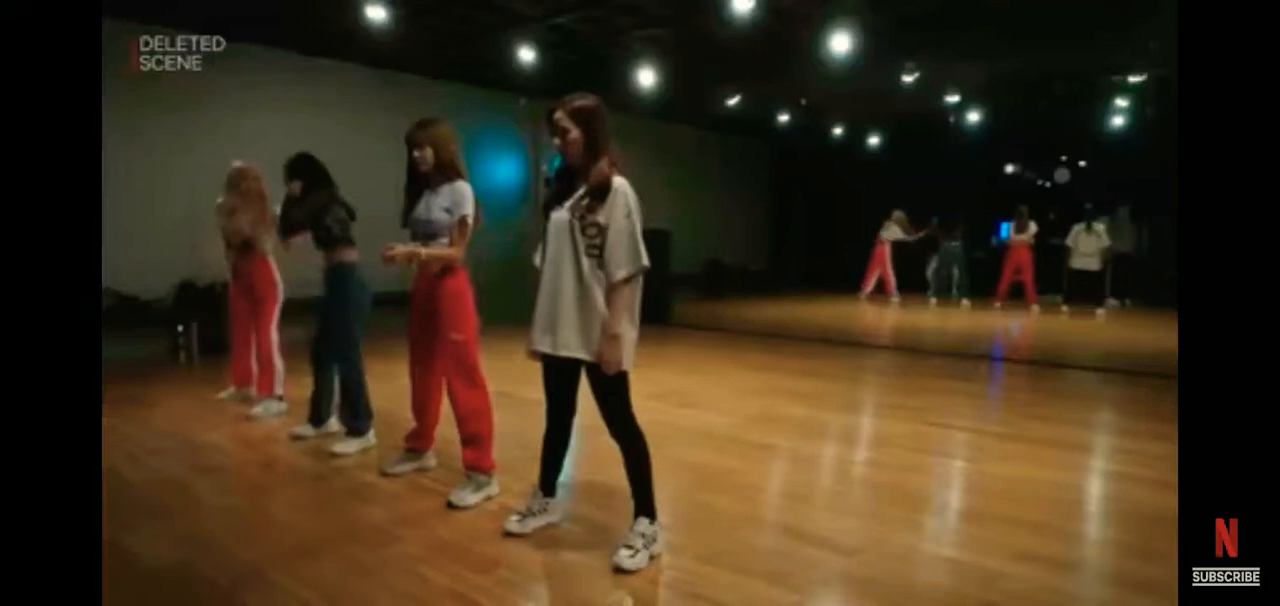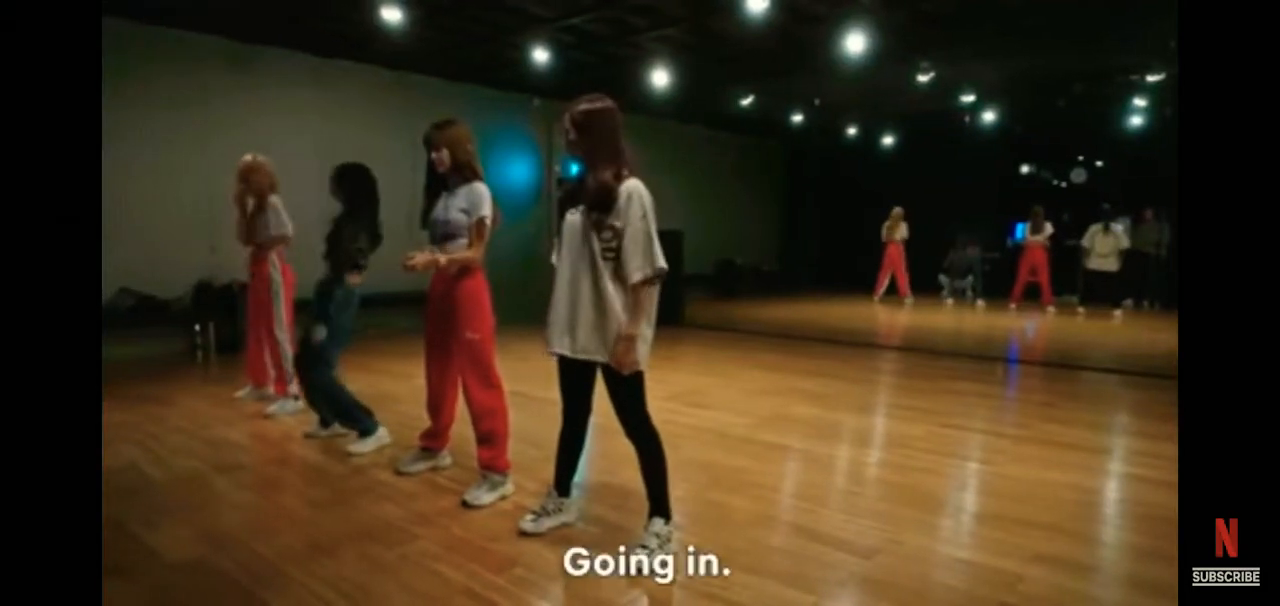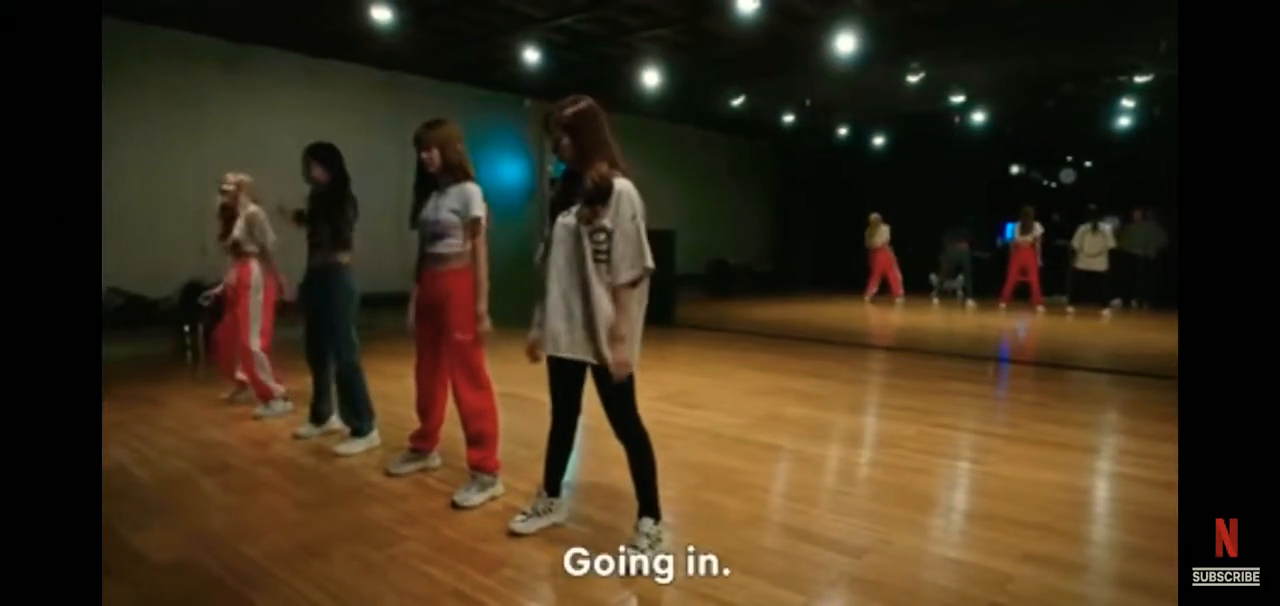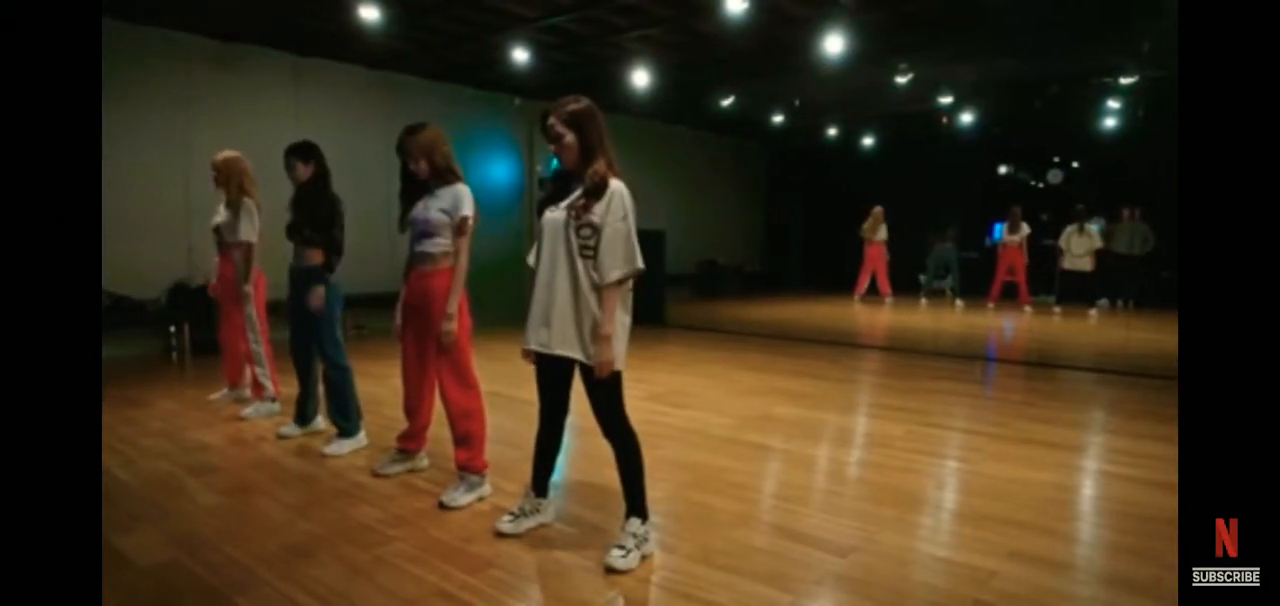
dt=1s
person 1, frame 1
left shoulder: (616, 191)
right shoulder: (563, 190)
left elbow: (625, 272)
right elbow: (550, 266)
left wrist: (614, 334)
right wrist: (539, 326)
left hip: (598, 334)
right hip: (559, 330)
left knee: (620, 423)
right knee: (557, 416)
left ankle: (647, 524)
right ankle: (546, 500)
person 1, frame 2
left shoulder: (630, 193)
right shoulder: (579, 191)
left elbow: (645, 274)
right elbow: (565, 265)
left wrist: (630, 335)
right wrist: (555, 321)
left hip: (614, 335)
right hip: (574, 330)
left knee: (635, 423)
right knee: (573, 415)
left ankle: (660, 522)
right ankle: (561, 498)
person 1, frame 3
left shoulder: (620, 192)
right shoulder: (568, 193)
left elbow: (630, 274)
right elbow: (553, 269)
left wrist: (621, 337)
right wrist: (539, 326)
left hip: (603, 335)
right hip: (564, 331)
left knee: (625, 423)
right knee: (562, 416)
left ankle: (650, 523)
right ankle: (550, 499)
person 1, frame 4
left shoulder: (612, 193)
right shoulder: (559, 193)
left elbow: (615, 273)
right elbow: (544, 267)
left wrist: (605, 336)
right wrist: (533, 328)
left hip: (592, 334)
right hip: (553, 330)
left knee: (613, 423)
right knee: (550, 416)
left ankle: (638, 524)
right ankle: (537, 501)
person 2, frame 1
left shoulder: (458, 190)
right shoulder: (421, 191)
left elbow: (456, 253)
right elbow: (420, 243)
left wrist: (415, 253)
right wrist: (404, 254)
left hip: (450, 287)
right hip: (423, 286)
left knee: (463, 379)
right knee: (423, 373)
left ankle: (481, 472)
right ankle: (420, 448)
person 2, frame 2
left shoulder: (476, 191)
right shoulder: (440, 192)
left elbow: (476, 255)
right elbow: (439, 246)
left wrist: (434, 259)
right wrist: (424, 258)
left hip: (467, 288)
right hip: (439, 288)
left knee: (479, 379)
right knee: (438, 373)
left ankle: (496, 471)
right ankle: (435, 447)
person 2, frame 3
left shoulder: (467, 192)
right shoulder: (430, 194)
left elbow: (479, 254)
right elbow: (423, 253)
left wrist: (481, 308)
right wrist: (414, 297)
left hip: (458, 289)
right hip: (430, 290)
left knee: (469, 382)
right knee: (428, 376)
left ankle: (486, 472)
right ankle: (425, 448)
person 2, frame 4
left shoulder: (458, 193)
right shoulder: (418, 196)
left elbow: (462, 256)
right elbow: (413, 253)
left wrist: (451, 310)
right wrist: (401, 300)
left hip: (443, 288)
right hip: (416, 289)
left knee: (457, 382)
right knee: (415, 377)
left ankle: (474, 472)
right ankle: (412, 449)
person 3, frame 1
left shoulder: (320, 200)
right shoulder: (323, 202)
left elbow: (287, 228)
right elbow: (295, 227)
left wrist: (293, 198)
right wrist: (296, 200)
left hip: (346, 282)
right hip: (337, 281)
left knee: (346, 355)
right knee: (322, 353)
left ankle: (361, 430)
right ankle: (322, 419)
person 3, frame 2
left shoulder: (350, 223)
right shoulder: (358, 220)
left elbow: (341, 272)
left wrist: (322, 320)
left hip: (337, 300)
right hip: (339, 297)
left knee: (317, 370)
right knee: (306, 363)
left ankle: (372, 430)
right ankle: (331, 420)
person 3, frame 3
left shoulder: (344, 201)
right shoulder: (317, 200)
left elbow: (334, 238)
left wrist: (302, 220)
right wrist: (306, 283)
left hip: (337, 280)
right hip: (317, 280)
left knee: (344, 355)
right knee: (317, 352)
left ankle: (365, 430)
right ankle: (324, 417)
person 3, frame 4
left shoulder: (329, 201)
right shoulder: (302, 201)
left elbow: (336, 248)
right elbow: (299, 240)
left wrist: (321, 284)
left hip: (318, 281)
right hip: (298, 279)
left knee: (331, 354)
right knee: (301, 351)
left ankle: (352, 430)
right ankle: (308, 417)
person 4, frame 1
left shoulder: (266, 209)
right shoulder: (225, 207)
right elbow: (228, 237)
right wrist: (230, 252)
left hip: (264, 271)
right hip: (240, 270)
left knee: (266, 333)
right knee: (240, 330)
left ankle: (274, 396)
right ankle: (244, 384)
person 4, frame 2
left shoulder: (271, 201)
right shoulder: (251, 203)
left elbow: (285, 235)
right elbow: (246, 235)
left wrist: (256, 240)
right wrist: (246, 238)
left hip: (274, 270)
right hip: (257, 269)
left knee: (278, 331)
right knee: (257, 329)
left ankle: (290, 394)
right ankle: (262, 383)
person 4, frame 3
left shoulder: (253, 212)
right shoulder: (231, 217)
left elbow: (267, 248)
left wrist: (278, 279)
right wrist: (220, 288)
left hip: (255, 278)
right hip: (238, 279)
left knee: (250, 341)
right knee: (226, 337)
left ankle: (277, 398)
right ankle: (243, 385)
person 4, frame 4
left shoulder: (245, 203)
right shoulder: (224, 204)
left elbow: (250, 246)
right elbow: (222, 246)
left wrist: (248, 282)
right wrist: (217, 277)
left hip: (243, 276)
right hip: (227, 275)
left knee: (253, 336)
right knee: (230, 335)
left ankle: (268, 397)
right ankle: (237, 385)
